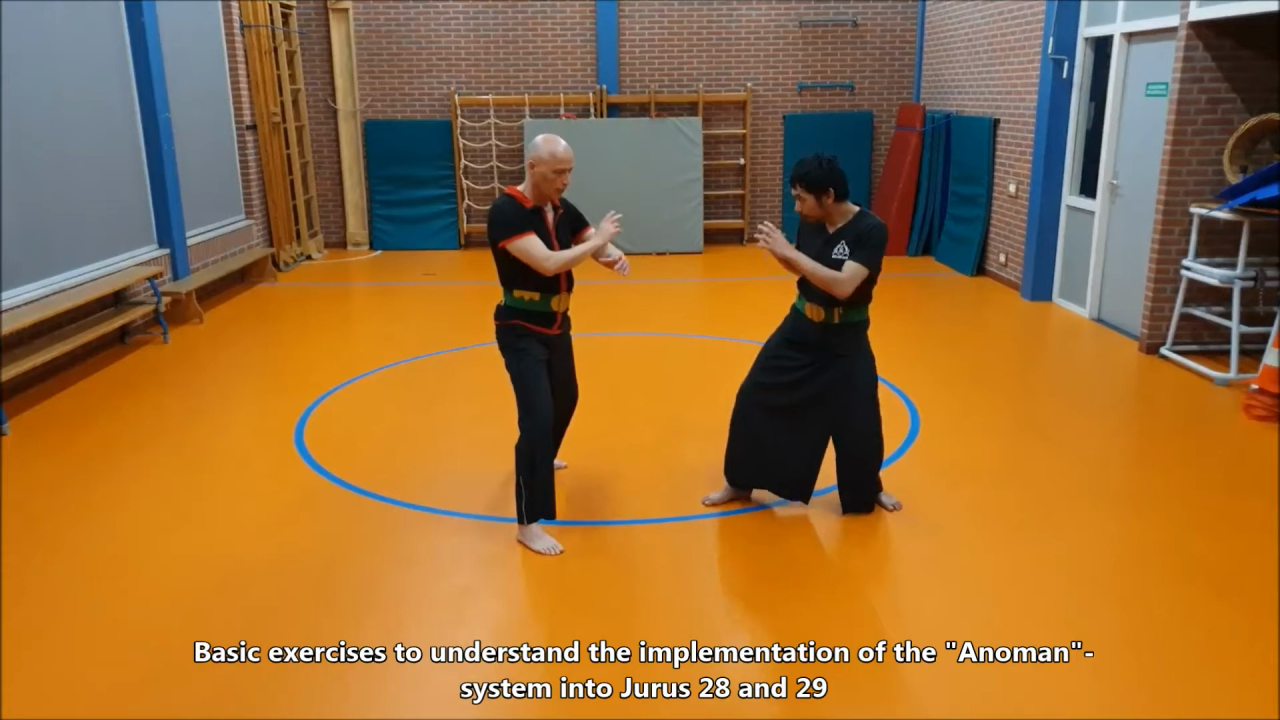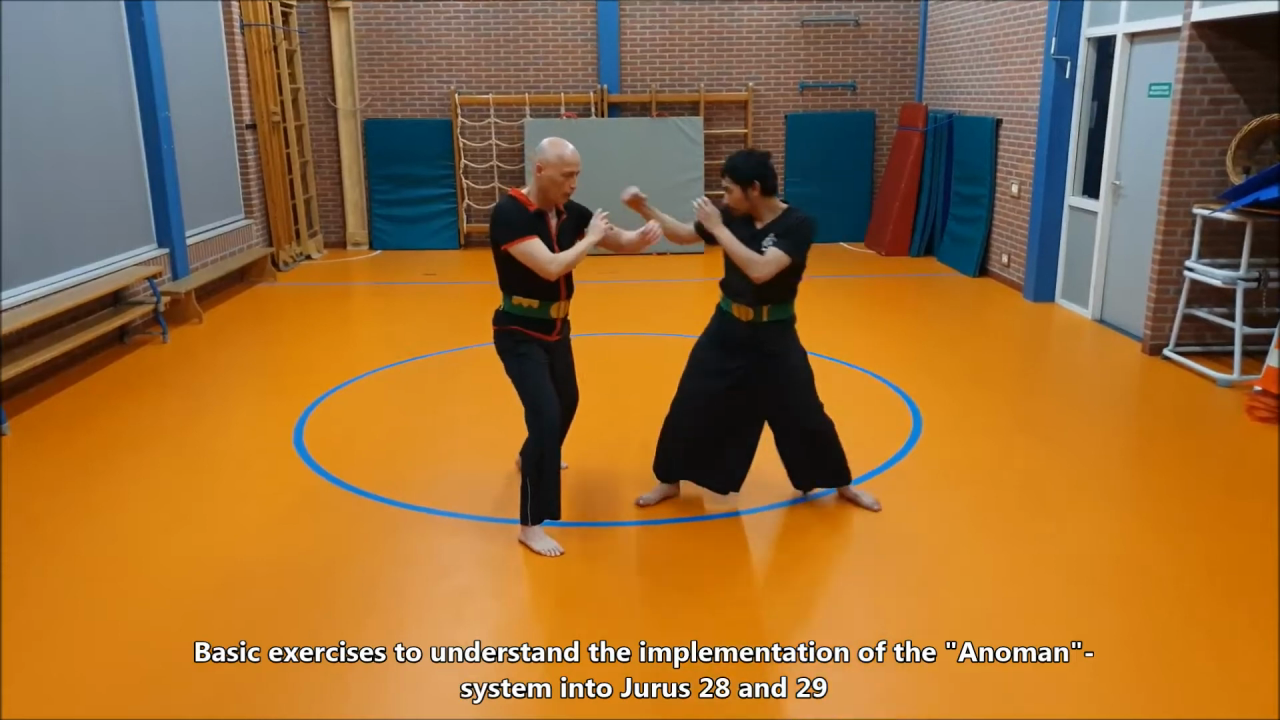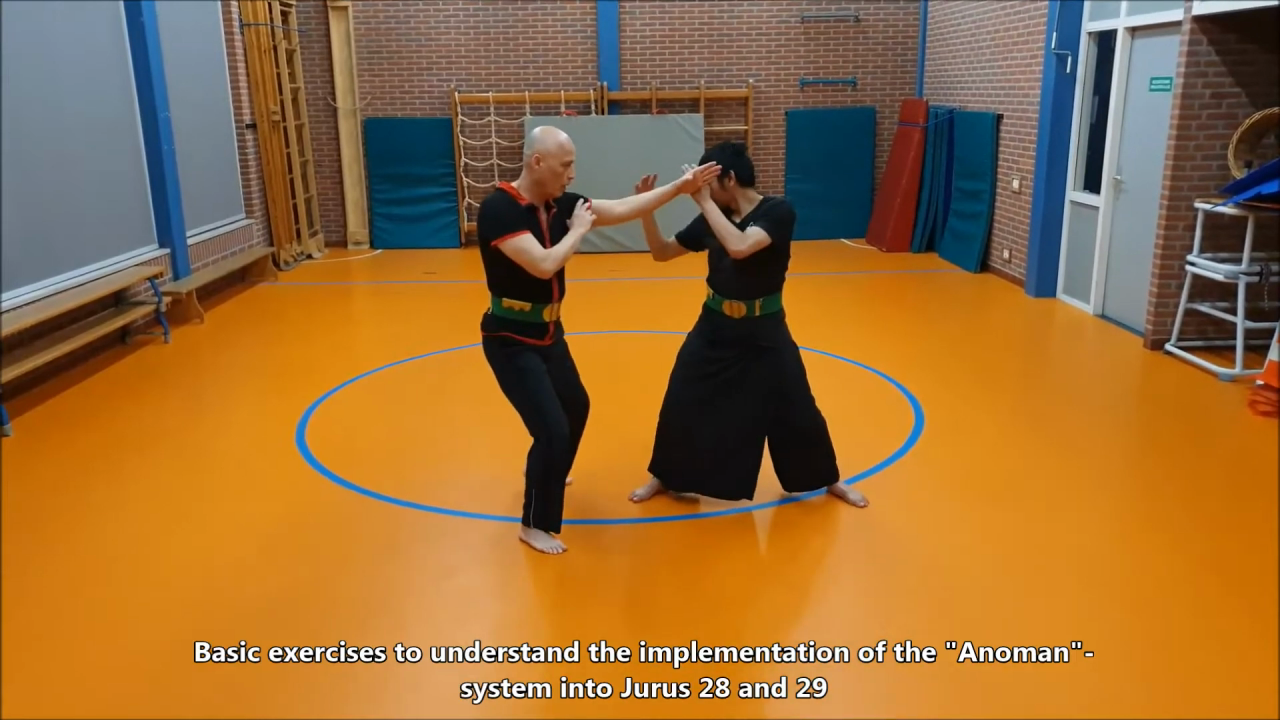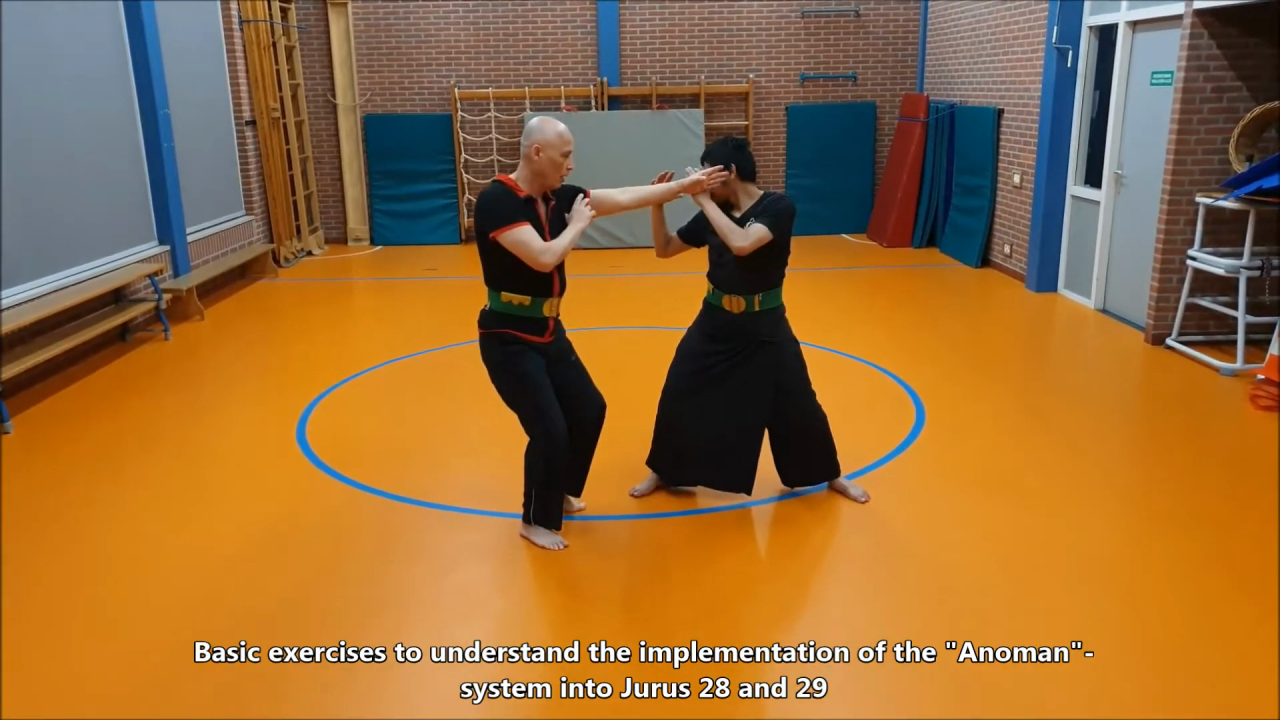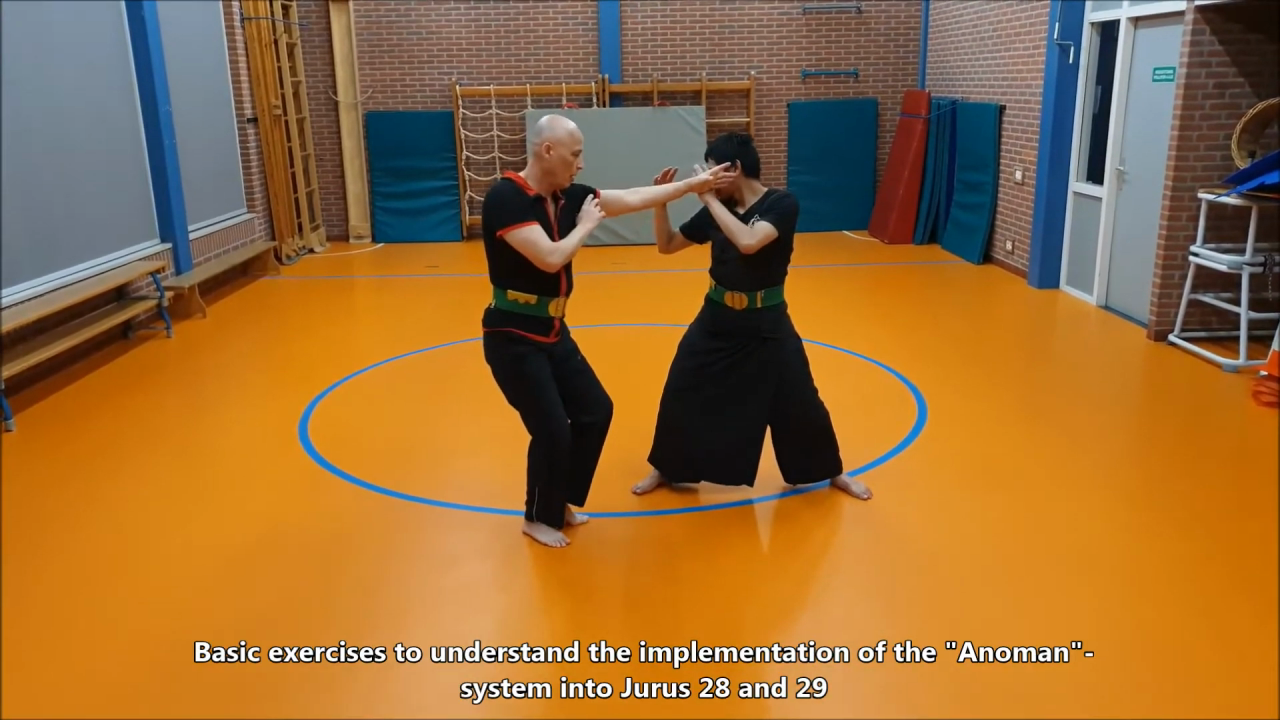
dt=0.5s
person 1, frame 1
left shoulder: (562, 209)
right shoulder: (506, 212)
left elbow: (597, 246)
right elbow: (548, 263)
left wrist: (615, 256)
right wrist: (597, 241)
left hip: (556, 325)
right hip: (521, 330)
left knee: (564, 400)
right knee: (537, 416)
left ankle: (538, 458)
right ankle: (529, 523)
person 1, frame 2
left shoulder: (570, 211)
right shoulder: (509, 214)
left elbow: (622, 241)
right elbow: (549, 266)
left wrist: (645, 234)
right wrist: (590, 237)
left hip: (555, 328)
right hip: (519, 333)
left knee: (565, 403)
right knee: (547, 415)
left ankle: (532, 458)
right ankle: (531, 524)
person 1, frame 3
left shoulder: (560, 204)
right shoulder: (498, 209)
left elbow: (623, 209)
right elbow: (543, 265)
left wrist: (680, 187)
right wrist: (578, 230)
left hip: (548, 333)
right hip: (510, 340)
left knee: (575, 408)
right knee: (552, 429)
left ankle: (543, 470)
right ankle: (534, 525)
person 1, frame 4
left shoulder: (558, 196)
right shoulder: (496, 201)
left elbow: (623, 198)
right elbow: (543, 258)
left wrist: (684, 186)
right wrist: (577, 224)
left hip: (548, 331)
right hip: (509, 338)
left knee: (589, 409)
right knee: (549, 430)
left ankle: (560, 493)
right ankle: (536, 521)
person 1, frame 5
left shoulder: (567, 196)
right shoulder: (505, 198)
left elbow: (631, 199)
right elbow: (550, 258)
left wrist: (692, 183)
right wrist: (586, 225)
left hip: (553, 331)
right hip: (513, 337)
left knee: (594, 411)
right knee: (551, 430)
left ankle: (560, 501)
right ankle: (539, 517)
person 2, frame 1
left shoulder: (870, 231)
right shoulder: (811, 222)
left elbow: (843, 286)
left wrist: (788, 250)
right wrist: (778, 250)
left hip: (845, 340)
right hip: (799, 328)
left knee: (859, 422)
right knee: (754, 400)
left ankle: (868, 489)
right ankle: (739, 484)
person 2, frame 2
left shoulder: (798, 224)
right shoulder: (733, 217)
left elbow: (760, 271)
right elbow: (683, 234)
left wrist: (718, 228)
right wrist: (644, 209)
left hip: (774, 336)
right hip: (726, 328)
left knee: (803, 414)
right knee: (689, 408)
left ankle: (844, 484)
right ankle: (669, 481)
person 2, frame 3
left shoulder: (779, 212)
right shoulder: (712, 217)
left elbow: (739, 247)
right elbow: (661, 252)
left wrist: (704, 202)
left hip: (764, 331)
right hip: (714, 328)
left knee: (797, 411)
right knee: (680, 405)
left ankle: (829, 481)
right ankle: (664, 477)
person 2, frame 4
left shoulder: (778, 207)
right shoulder: (714, 212)
left elbow: (742, 243)
right elbow: (664, 248)
left wrist: (704, 201)
right wrist: (657, 203)
left hip: (764, 326)
right hip: (714, 322)
left knee: (798, 405)
right knee: (677, 399)
left ankle: (831, 475)
right ankle: (663, 472)
person 2, frame 5
left shoulder: (782, 204)
right shoulder: (718, 208)
left elbow: (749, 242)
right elbow: (667, 245)
left wrist: (709, 199)
right wrist: (660, 201)
left hip: (766, 323)
right hip: (716, 319)
left knee: (800, 403)
right knee: (680, 396)
left ankle: (833, 472)
right ankle: (665, 469)
